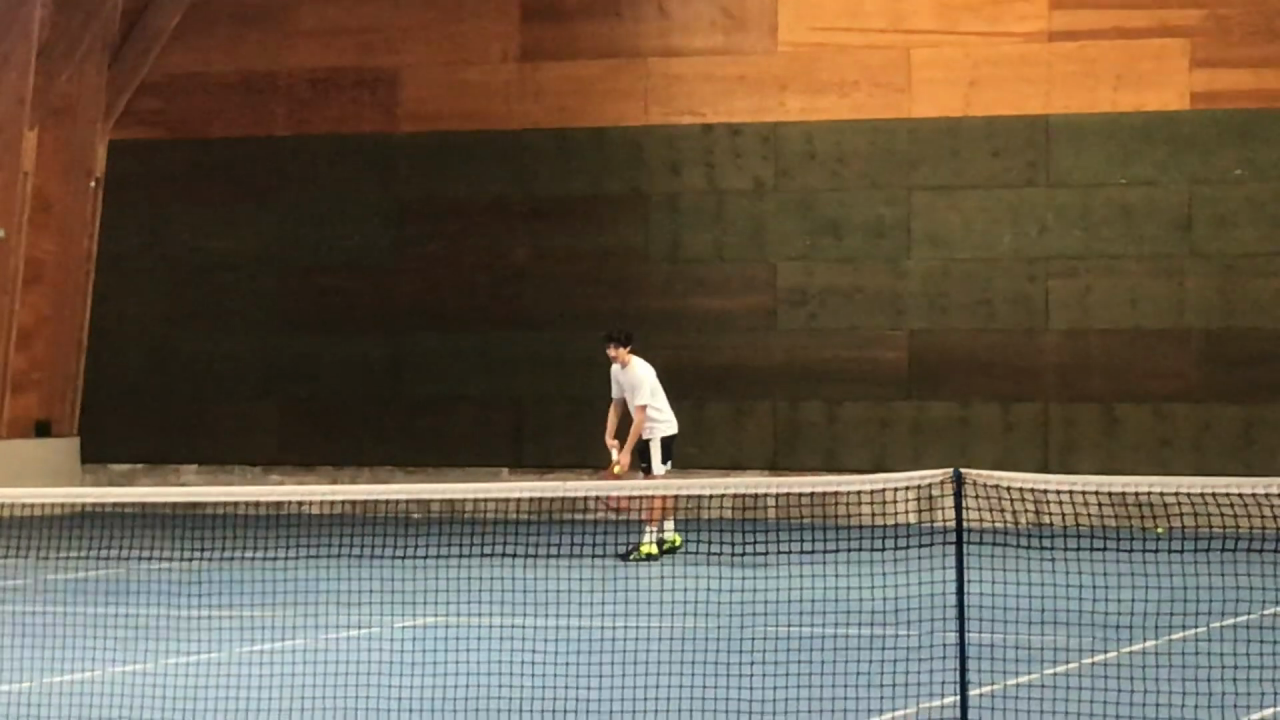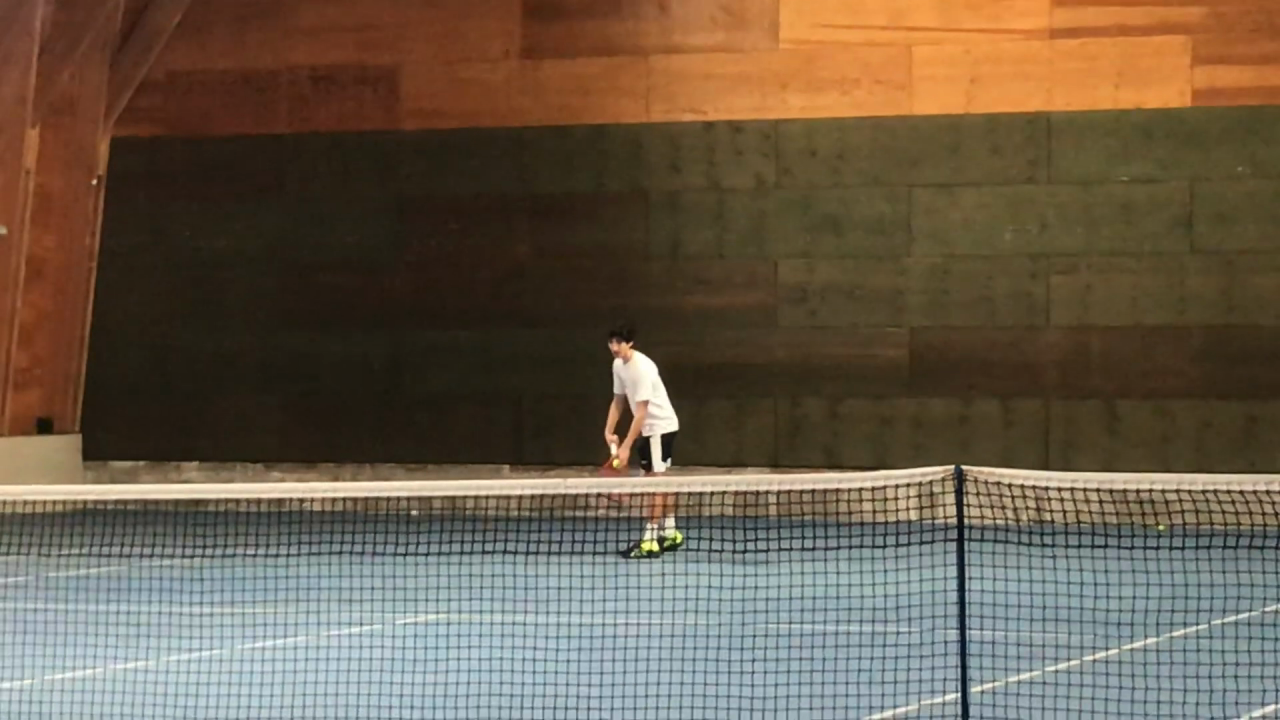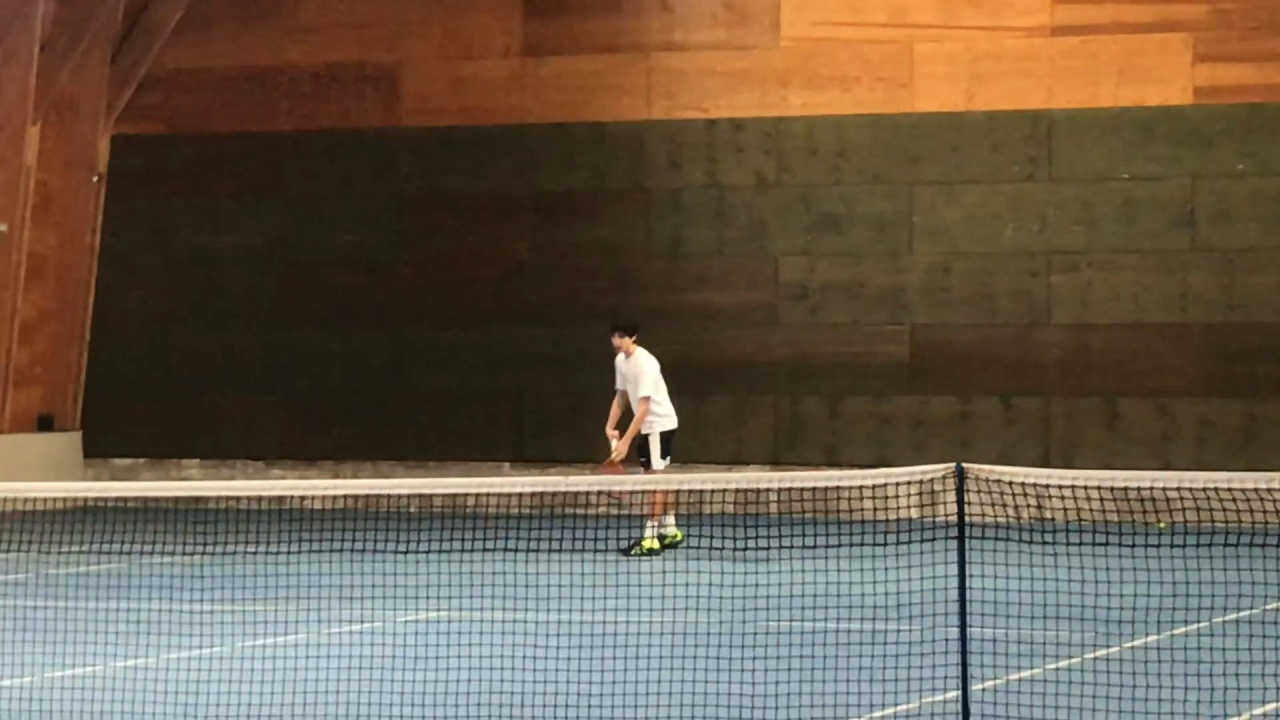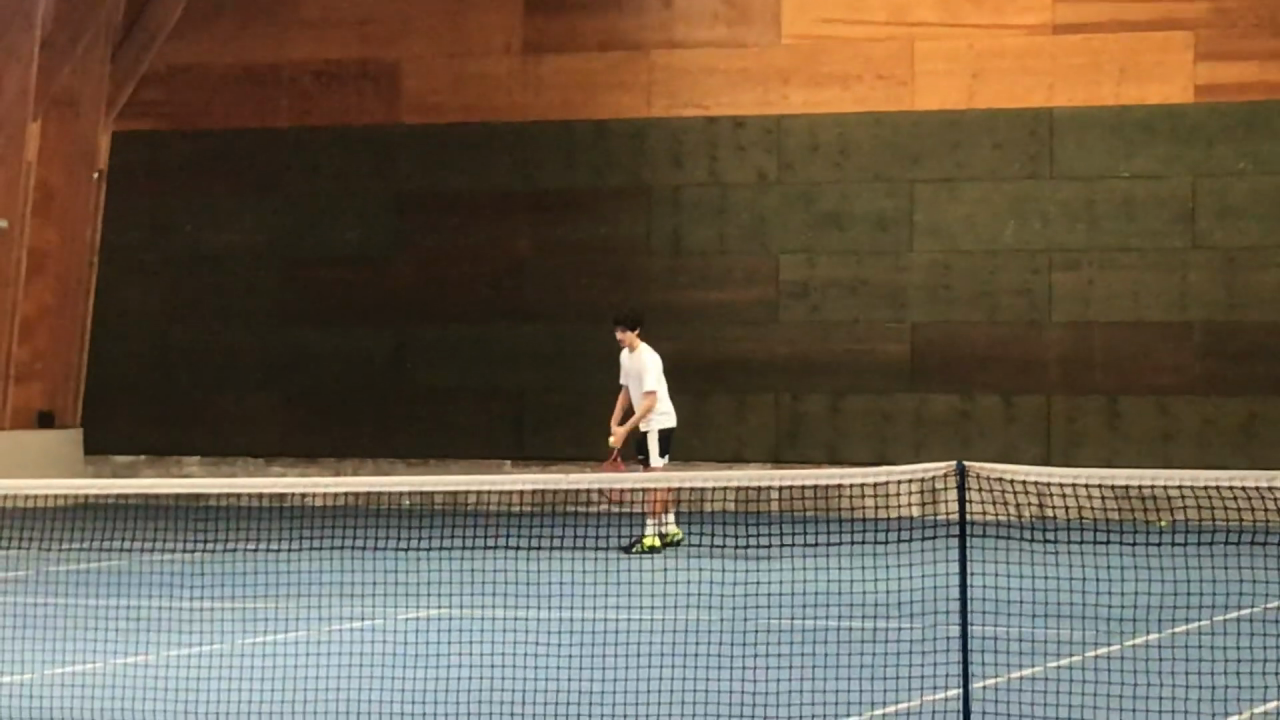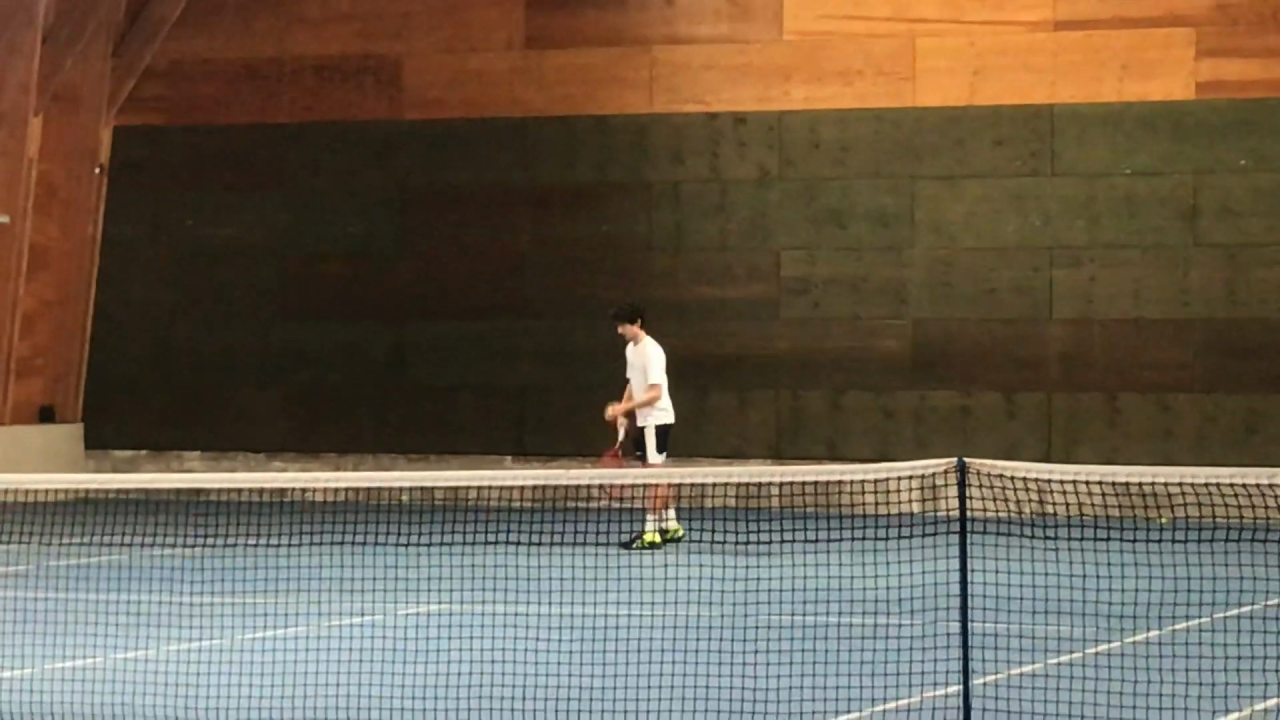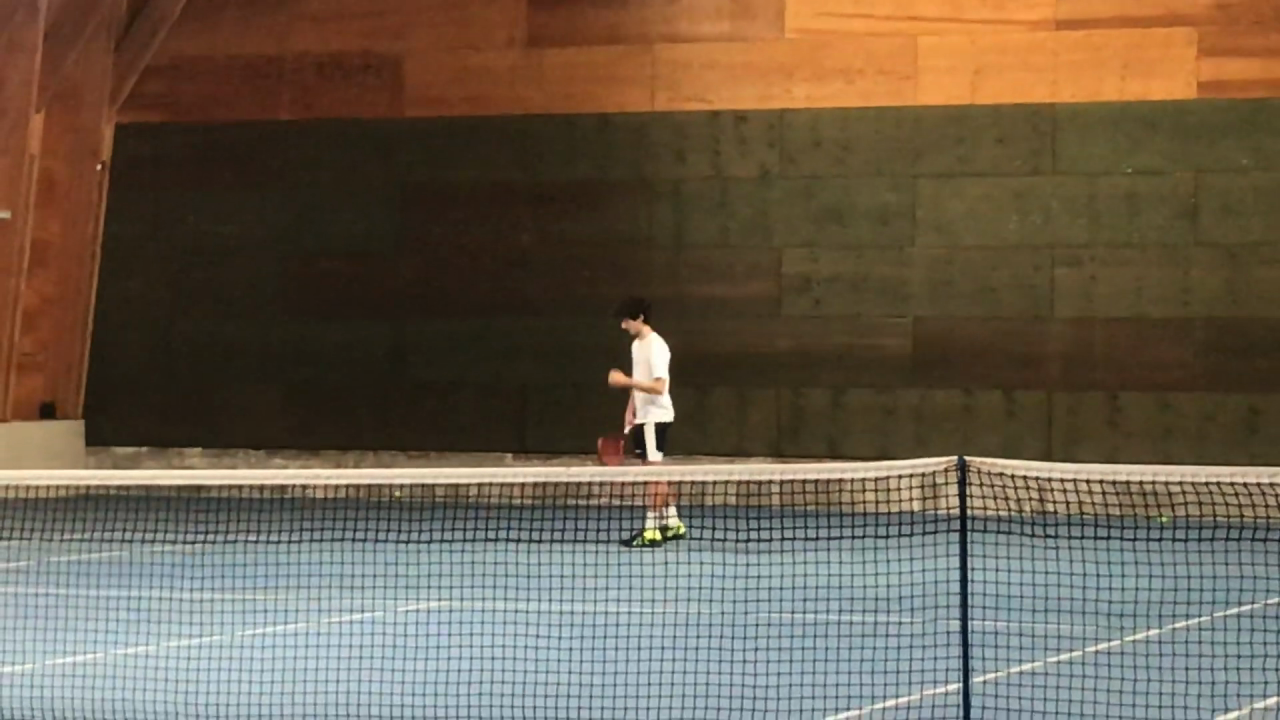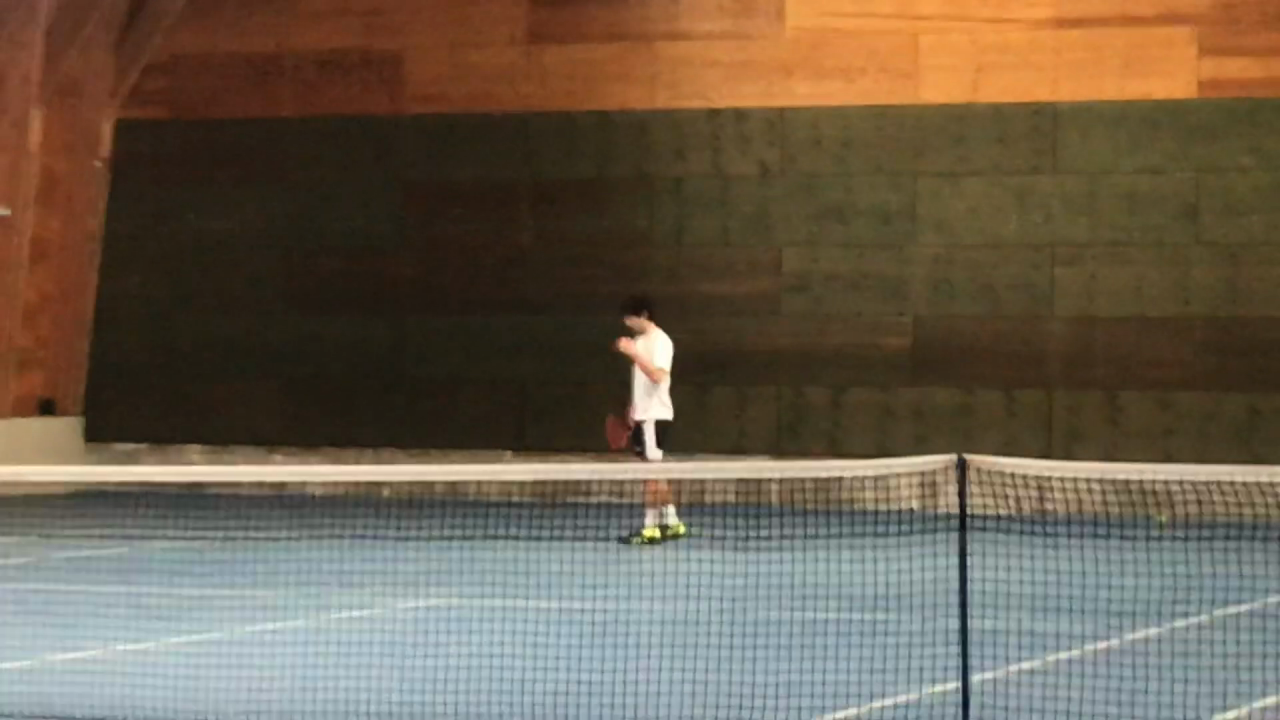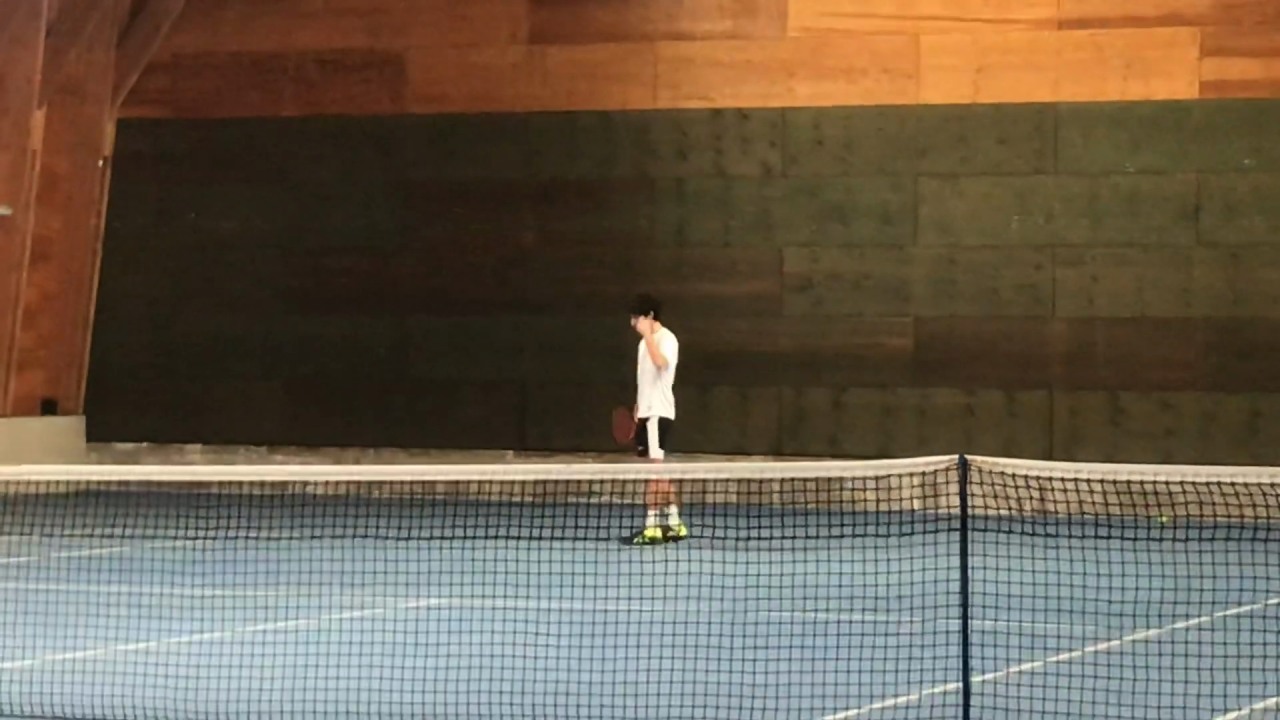
dt=0.1s
person 1, frame 1
left shoulder: (640, 372)
right shoulder: (616, 369)
left elbow: (640, 416)
right elbow: (616, 404)
left wrist: (627, 452)
right wrist: (609, 436)
left hip: (660, 429)
right hip: (651, 431)
left ankle: (649, 544)
right ankle: (669, 537)
person 1, frame 2
left shoulder: (643, 368)
right shoulder: (618, 365)
left elbow: (641, 412)
right elbow: (618, 400)
left wrist: (626, 447)
right wrist: (609, 431)
left hip: (660, 427)
right hip: (652, 428)
left ankle: (650, 541)
right ankle: (670, 534)
person 1, frame 3
left shoulder: (644, 364)
right shoulder: (620, 360)
left elbow: (644, 407)
right elbow: (620, 396)
left wrist: (626, 441)
right wrist: (610, 426)
left hip: (659, 424)
right hip: (650, 426)
left ankle: (650, 539)
right ankle: (670, 532)
person 1, frame 4
left shoulder: (648, 358)
right shoulder: (625, 355)
left elbow: (650, 402)
right elbow: (626, 391)
left wrist: (626, 429)
right wrist: (614, 422)
left hip: (659, 423)
right hip: (648, 424)
left ankle: (651, 537)
right ankle: (670, 531)
person 1, frame 5
left shoulder: (652, 351)
right shoulder: (630, 349)
left elbow: (656, 394)
left wrist: (623, 408)
right wrist: (622, 412)
left hip: (657, 419)
right hip: (645, 420)
left ankle: (651, 533)
right ankle: (671, 526)
person 1, frame 6
left shoulder: (656, 346)
right shoulder: (637, 344)
left elbow: (659, 387)
left wrist: (625, 381)
right wrist: (630, 412)
left hip: (655, 416)
right hip: (644, 417)
left ankle: (651, 530)
right ankle: (673, 524)
person 1, frame 7
left shoulder: (660, 341)
right shoulder: (640, 342)
left elbow: (658, 377)
left wrist: (634, 354)
right wrist: (632, 411)
left hip: (655, 414)
right hip: (643, 414)
left ankle: (650, 528)
right ankle: (671, 523)
person 1, frame 8
left shoulder: (666, 339)
right shoulder: (645, 341)
left elbow: (660, 364)
left wrist: (647, 335)
right wrist: (637, 412)
left hip: (658, 412)
right hip: (647, 412)
left ankle: (652, 528)
right ankle: (674, 524)
